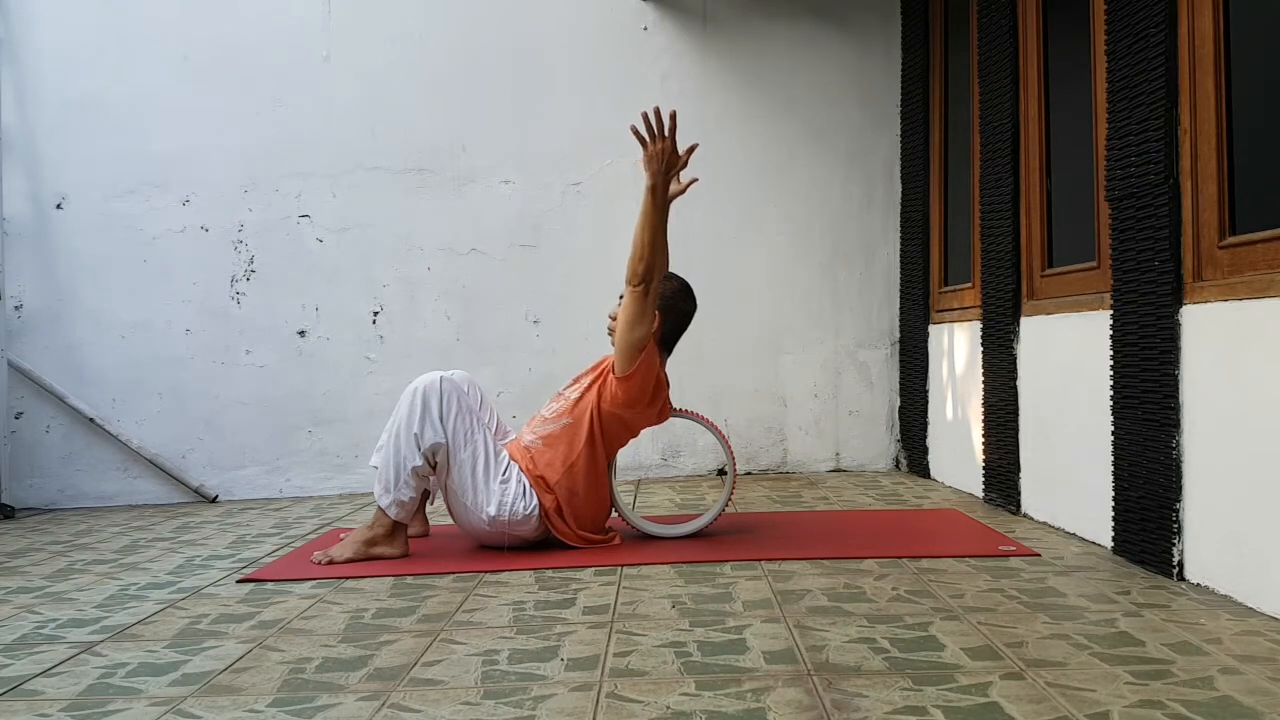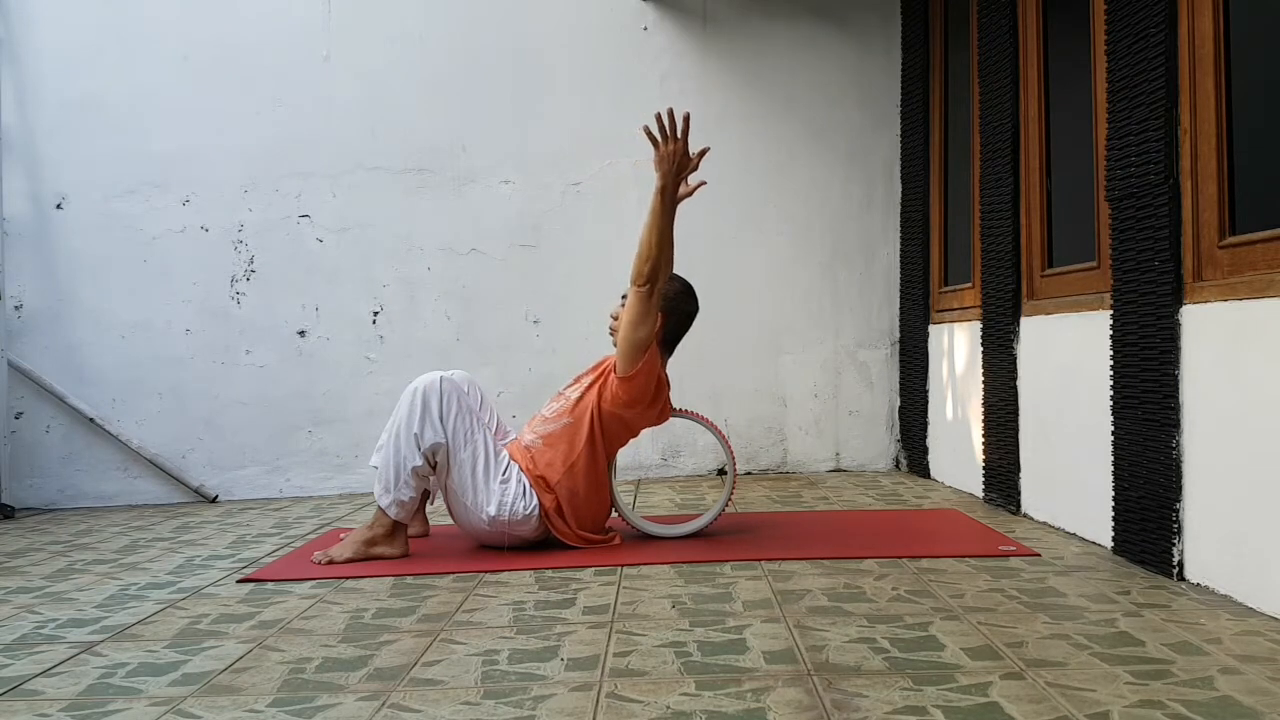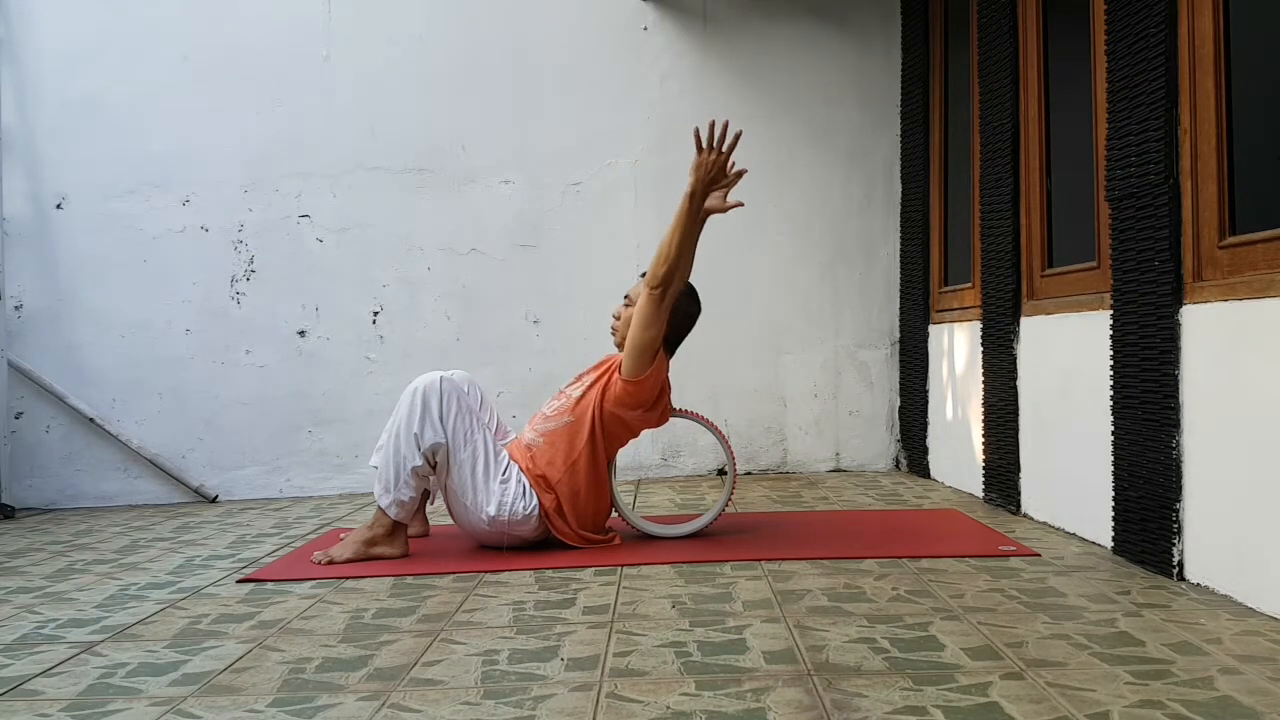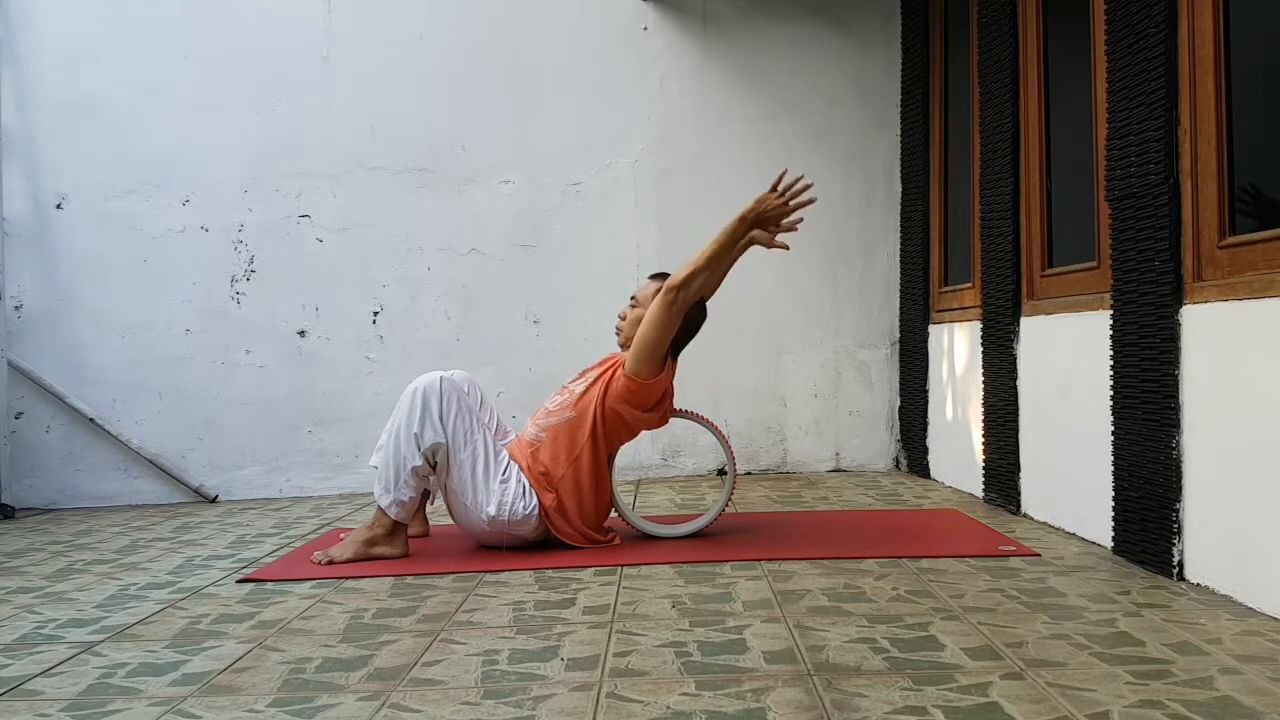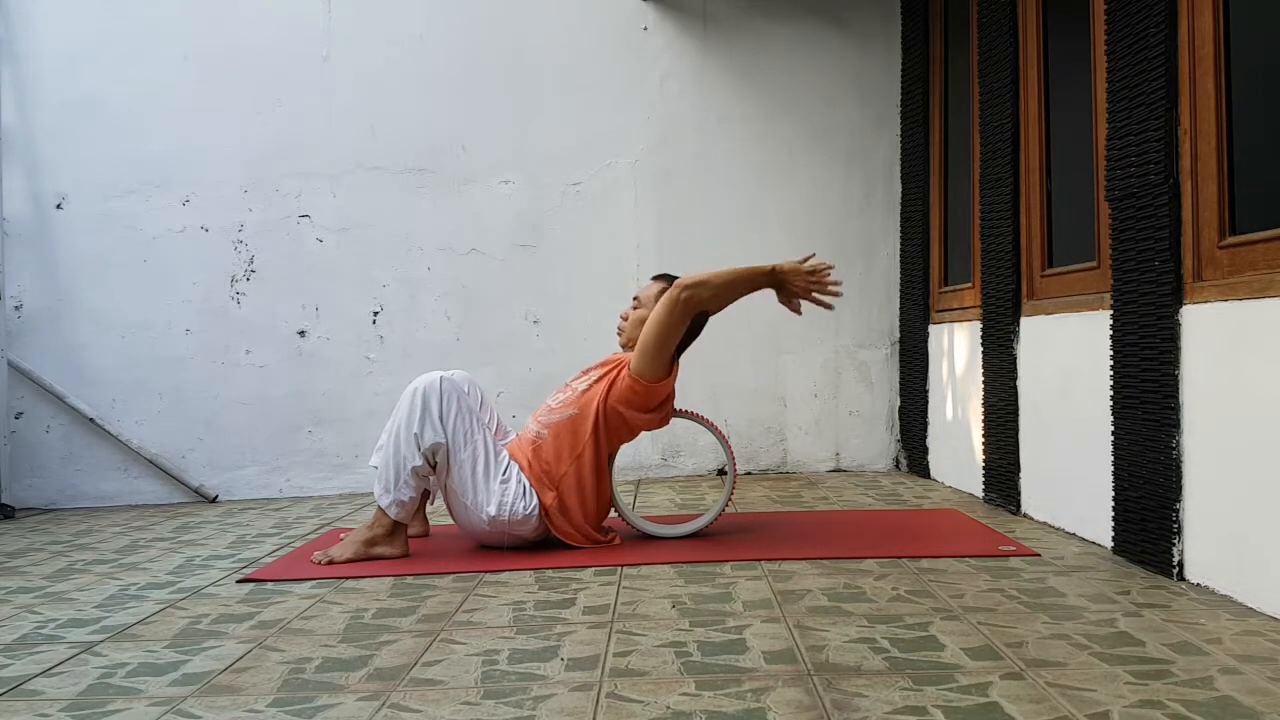
dt=0.4s
person 1, frame 1
left shoulder: (639, 376)
right shoulder: (638, 378)
left elbow: (641, 282)
right elbow: (651, 285)
left wrist: (654, 189)
right wrist: (662, 201)
left hip: (515, 506)
right hip: (517, 481)
left knee: (434, 391)
right knee: (456, 386)
left ankle: (386, 529)
right ankle: (410, 512)
person 1, frame 2
left shoulder: (640, 377)
right shoulder: (638, 375)
left elbow: (647, 283)
right elbow: (656, 288)
left wrist: (665, 190)
right wrist: (671, 200)
left hip: (516, 507)
right hip: (519, 485)
left knee: (434, 391)
right knee: (457, 386)
left ankle: (386, 530)
right ankle: (411, 511)
person 1, frame 3
left shoulder: (643, 380)
right shoulder: (636, 374)
left elbow: (660, 286)
right elbow: (670, 290)
left wrist: (694, 196)
right wrist: (702, 214)
left hip: (515, 507)
right hip: (519, 487)
left knee: (434, 392)
right knee: (457, 386)
left ankle: (386, 530)
right ankle: (411, 512)
person 1, frame 4
left shoulder: (643, 381)
right shoulder: (632, 371)
left elbow: (678, 292)
right elbow: (688, 298)
left wrist: (746, 223)
right wrist: (747, 240)
left hip: (515, 508)
right hip: (519, 484)
left knee: (434, 392)
right knee: (456, 386)
left ankle: (386, 530)
right ankle: (412, 511)
person 1, frame 5
left shoulder: (643, 383)
right shoulder: (632, 374)
left elbow: (683, 295)
right elbow: (693, 304)
left wrist: (773, 275)
right wrist: (772, 278)
left hip: (515, 505)
right hip: (517, 483)
left knee: (435, 391)
right knee: (455, 389)
left ankle: (385, 529)
right ankle: (409, 512)
